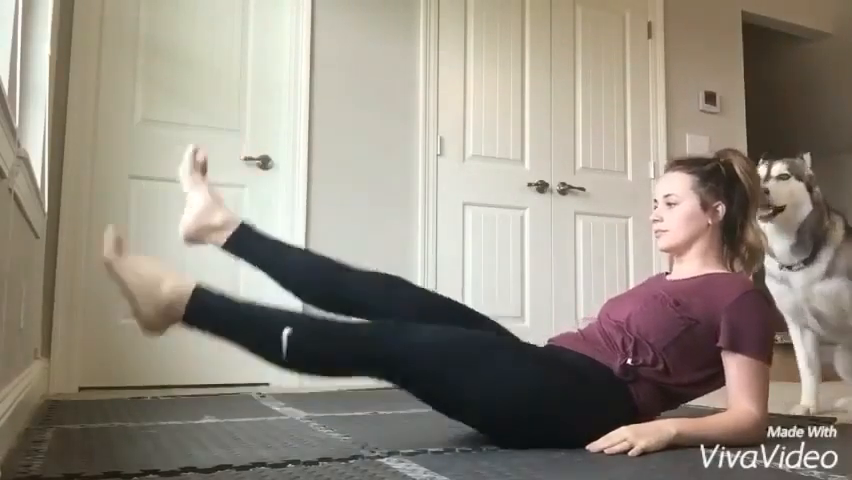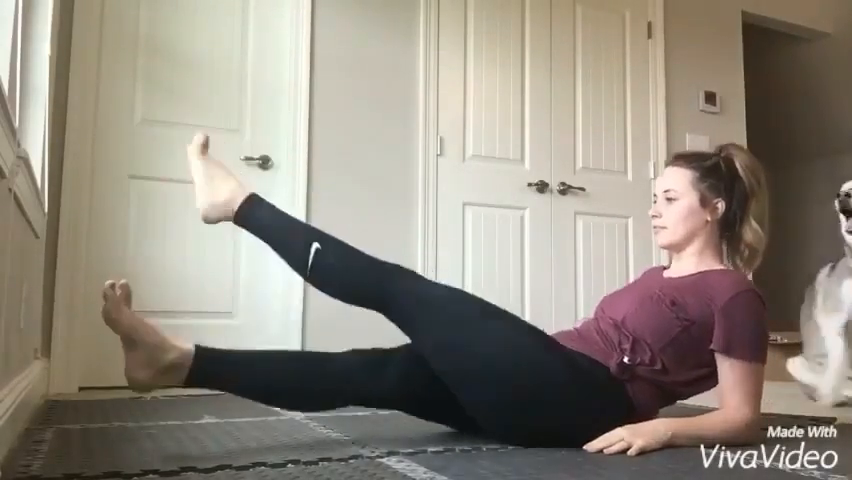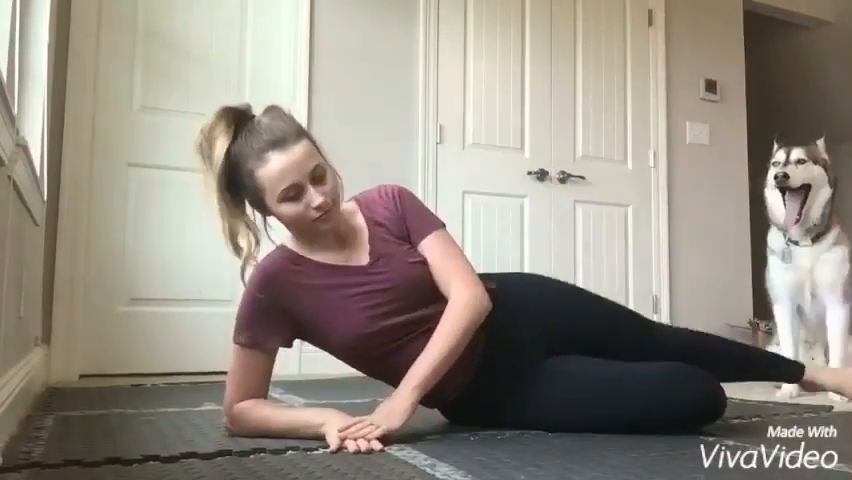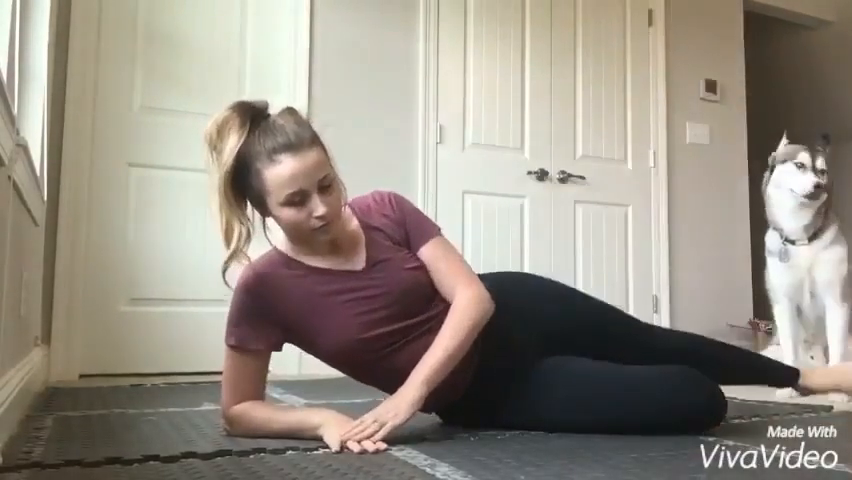
dt=0.7s
person 1, frame 1
left shoulder: (739, 298)
right shoulder: (665, 283)
left elbow: (749, 417)
left wrist: (665, 425)
left hip: (581, 403)
right hip: (551, 387)
left knee: (398, 336)
right knee: (394, 302)
left ankle: (183, 299)
person 1, frame 2
left shoulder: (732, 296)
right shoulder: (665, 276)
left elbow: (743, 419)
left wrist: (662, 426)
left hip: (584, 407)
right hip: (541, 390)
left knee: (401, 290)
right knee: (365, 373)
left ankle: (237, 201)
right ankle: (178, 360)
person 1, frame 3
left shoulder: (391, 205)
right shoulder: (275, 285)
left elbow: (471, 296)
right elbow: (240, 410)
left wrist: (405, 397)
right wrist: (322, 419)
left hip: (508, 314)
right hip: (485, 390)
left knee: (659, 336)
right knee: (698, 397)
person 1, frame 4
left shoulder: (387, 211)
right shoulder: (264, 289)
left elbow: (472, 297)
right elbow: (237, 411)
left wrist: (408, 394)
right wrist: (322, 419)
left hip: (510, 315)
right hip: (483, 394)
left knee: (655, 343)
